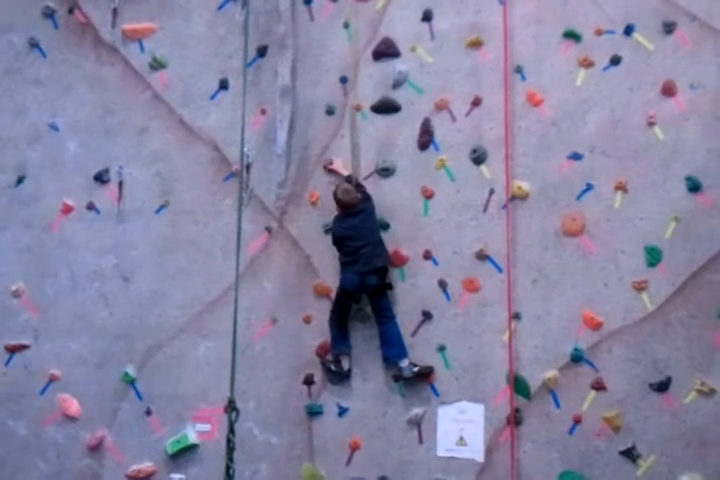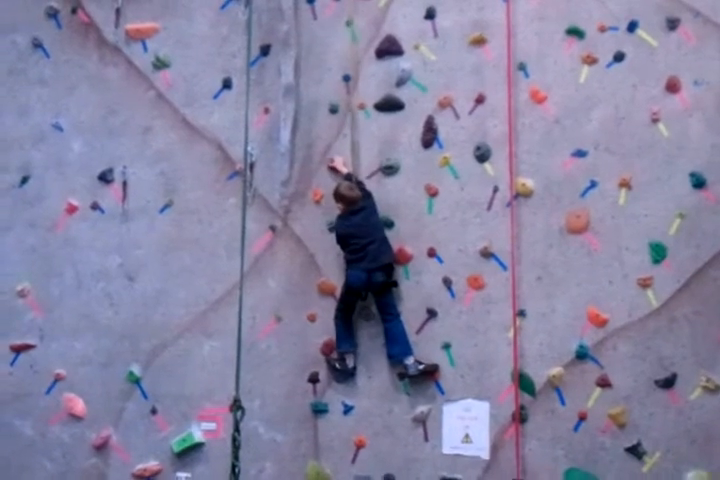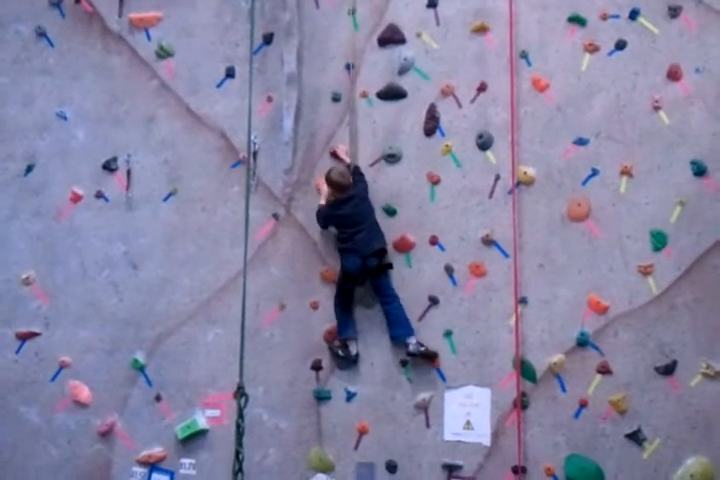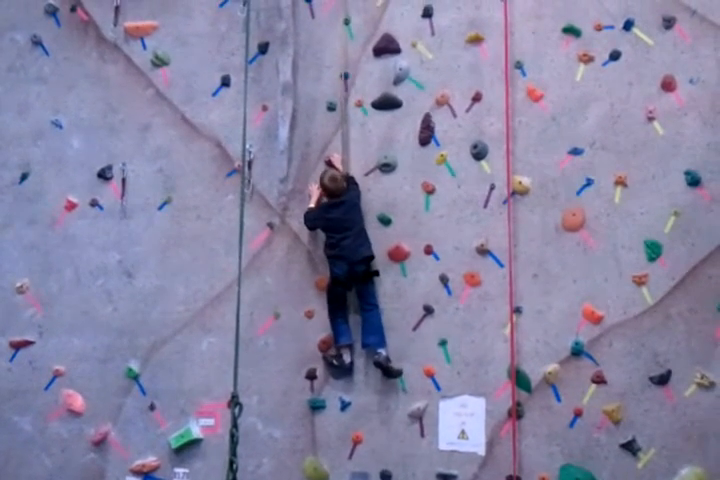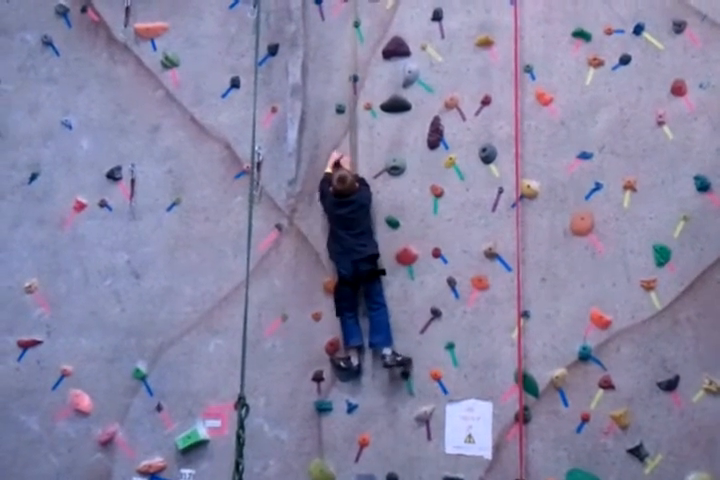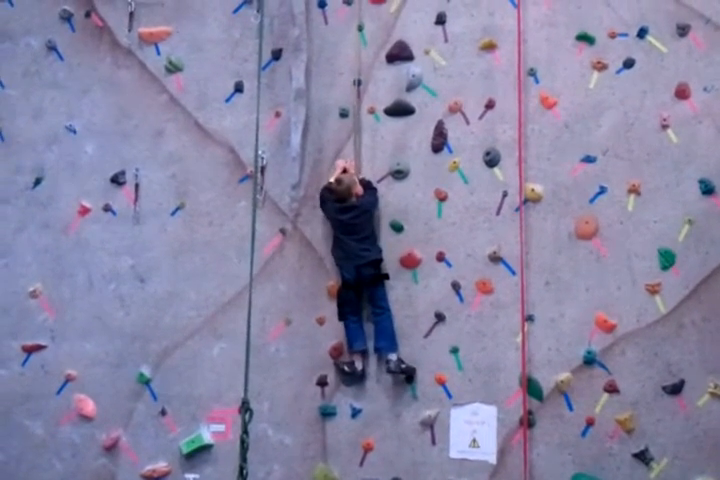
dt=0.7s
person 1, frame 1
left shoulder: (337, 225)
right shoulder: (367, 208)
right elbow: (359, 186)
right wrist: (342, 170)
left hip: (350, 276)
right hip: (375, 274)
left knee: (338, 318)
right knee: (386, 319)
left ankle: (342, 361)
right ankle: (403, 364)
person 1, frame 2
left shoulder: (341, 223)
right shoulder: (369, 206)
right elbow: (359, 184)
right wrist: (342, 168)
left hip: (356, 274)
right hip: (380, 272)
left knee: (343, 316)
right knee: (390, 317)
left ankle: (347, 360)
right ankle: (408, 362)
person 1, frame 3
left shoulder: (331, 208)
right shoulder: (361, 192)
left elbow: (322, 221)
right elbow: (359, 174)
left wrist: (323, 197)
right wrist: (345, 159)
left hip: (351, 259)
right hip: (375, 255)
left knee: (342, 302)
right knee: (389, 299)
left ankle: (349, 347)
right ankle: (411, 343)
person 1, frame 4
left shoulder: (323, 211)
right shoulder: (352, 198)
left elbow: (309, 221)
right elbow: (352, 182)
left wrist: (313, 200)
right wrist: (339, 167)
left hip: (339, 265)
right hip: (361, 261)
left knee: (337, 311)
right knee: (369, 307)
left ankle: (345, 356)
right ankle: (380, 353)
person 1, frame 5
left shoulder: (331, 203)
right shoulder: (363, 199)
left elbow: (324, 184)
right elbow: (363, 184)
left wrist: (331, 162)
right wrist: (349, 169)
left hip: (344, 265)
right hip: (367, 261)
left knee: (348, 311)
right knee: (377, 306)
left ankle: (353, 358)
right ankle: (387, 353)
person 1, frame 6
left shoulder: (332, 209)
right shoulder: (366, 205)
left elbow: (325, 193)
right elbow: (371, 189)
left wrist: (337, 173)
right wrist: (354, 173)
left hip: (348, 270)
right hip: (370, 266)
left knee: (352, 316)
right knee: (381, 311)
left ankle: (357, 363)
right ankle: (392, 358)
